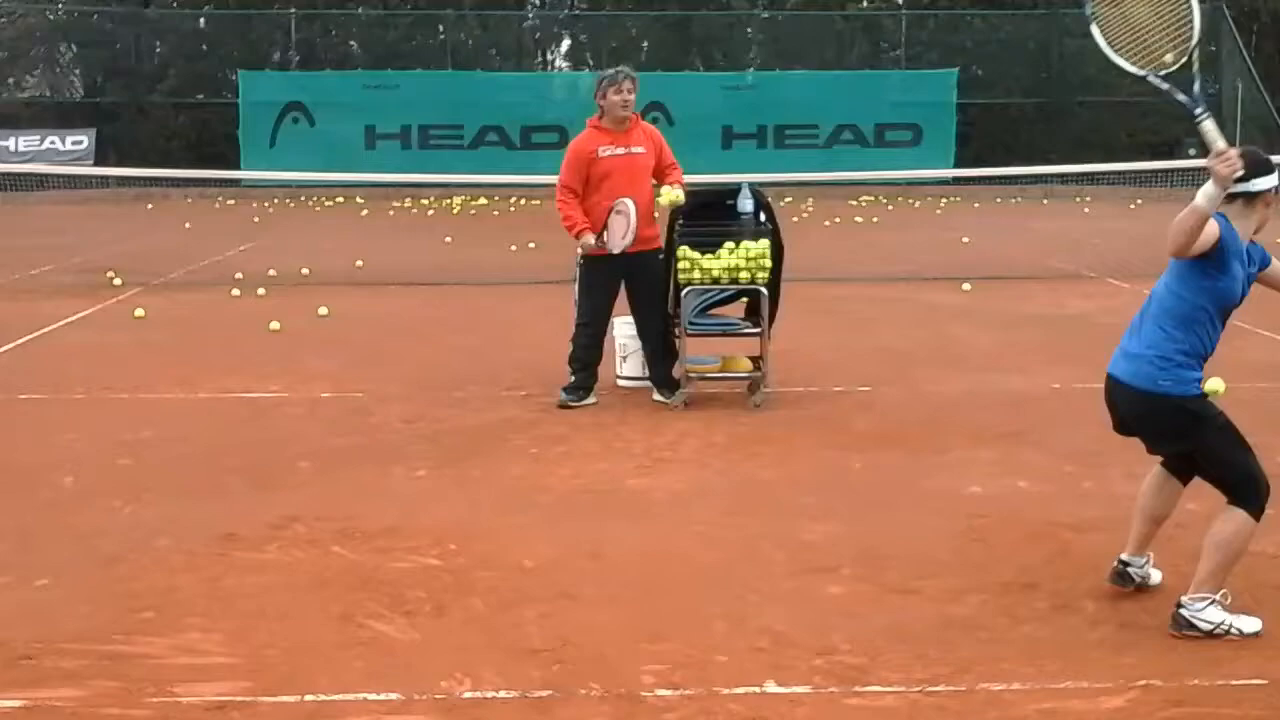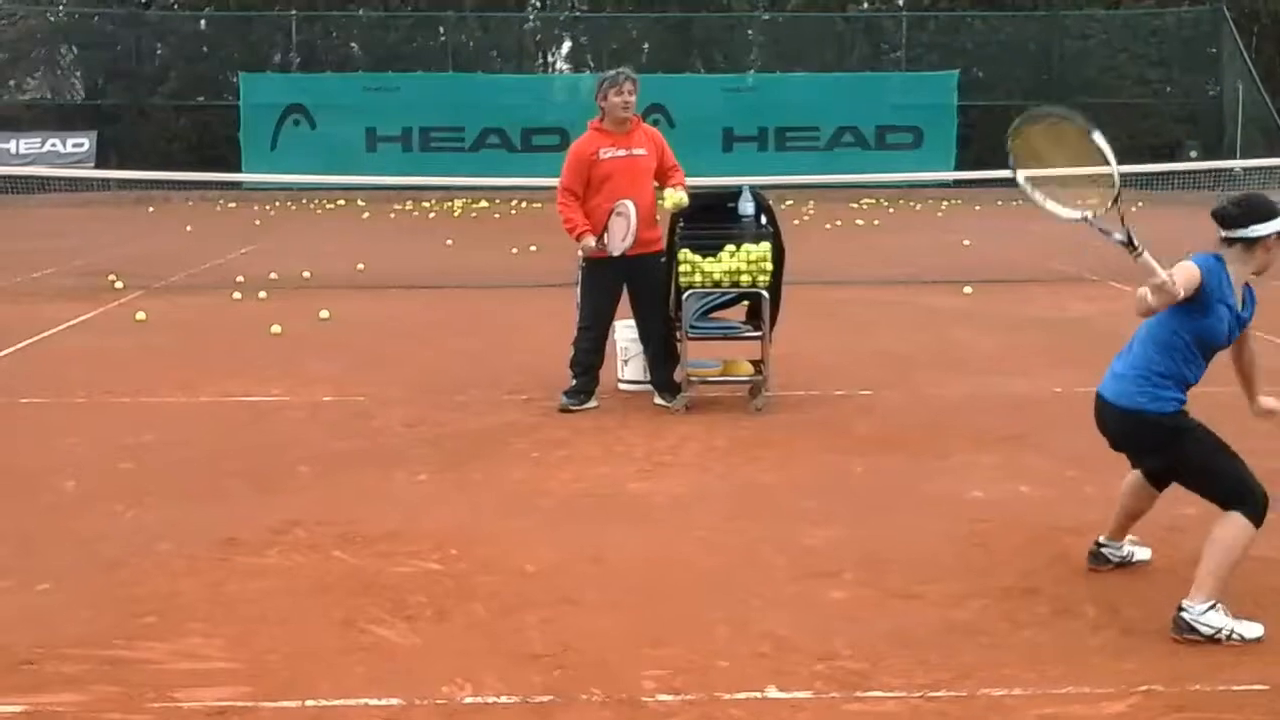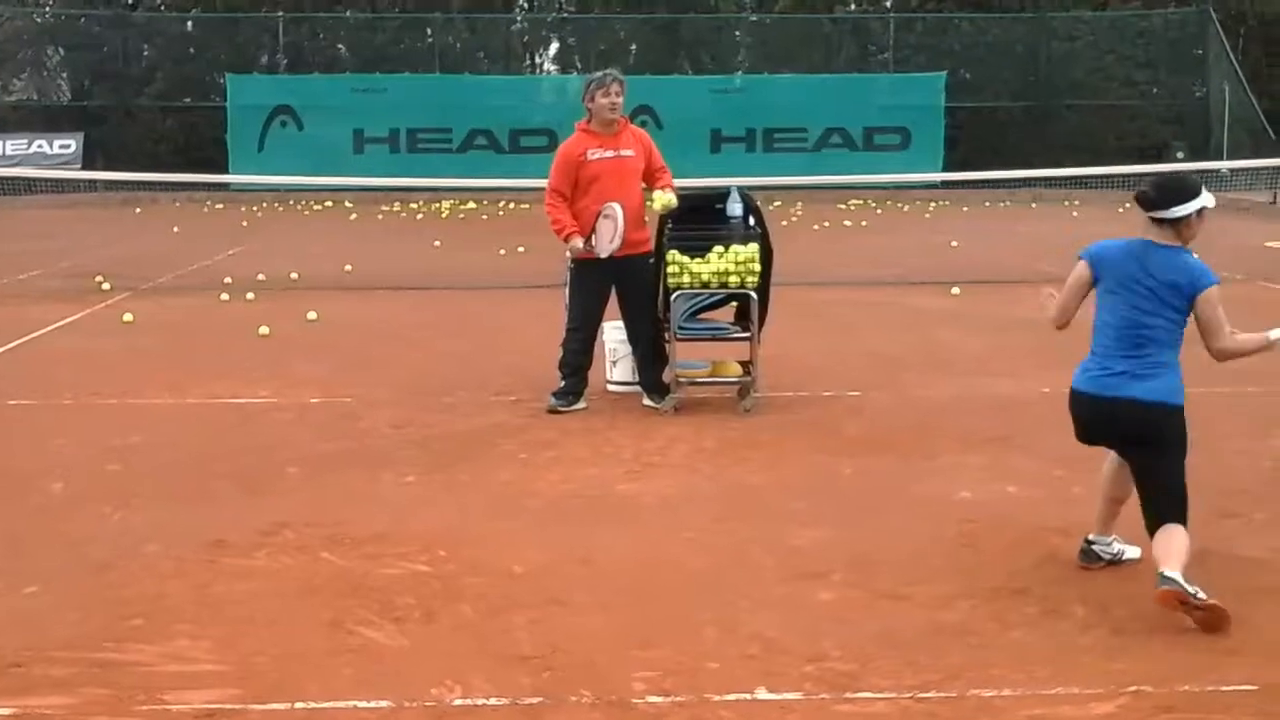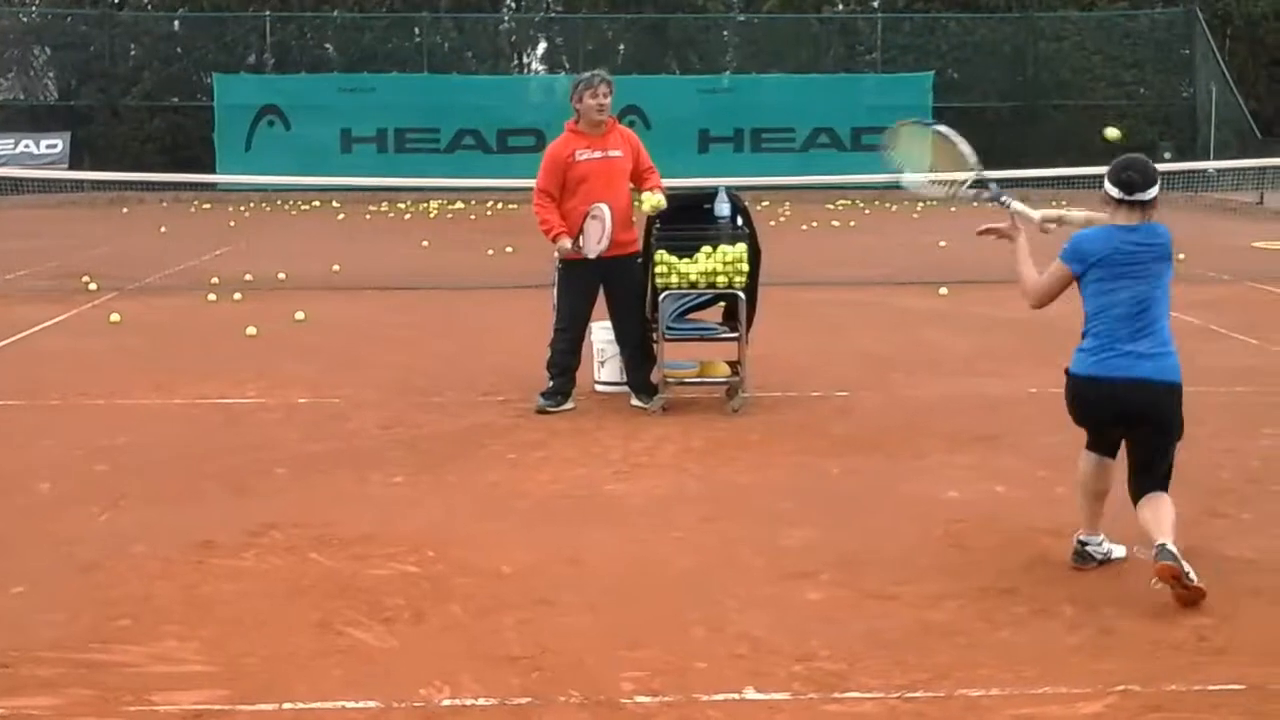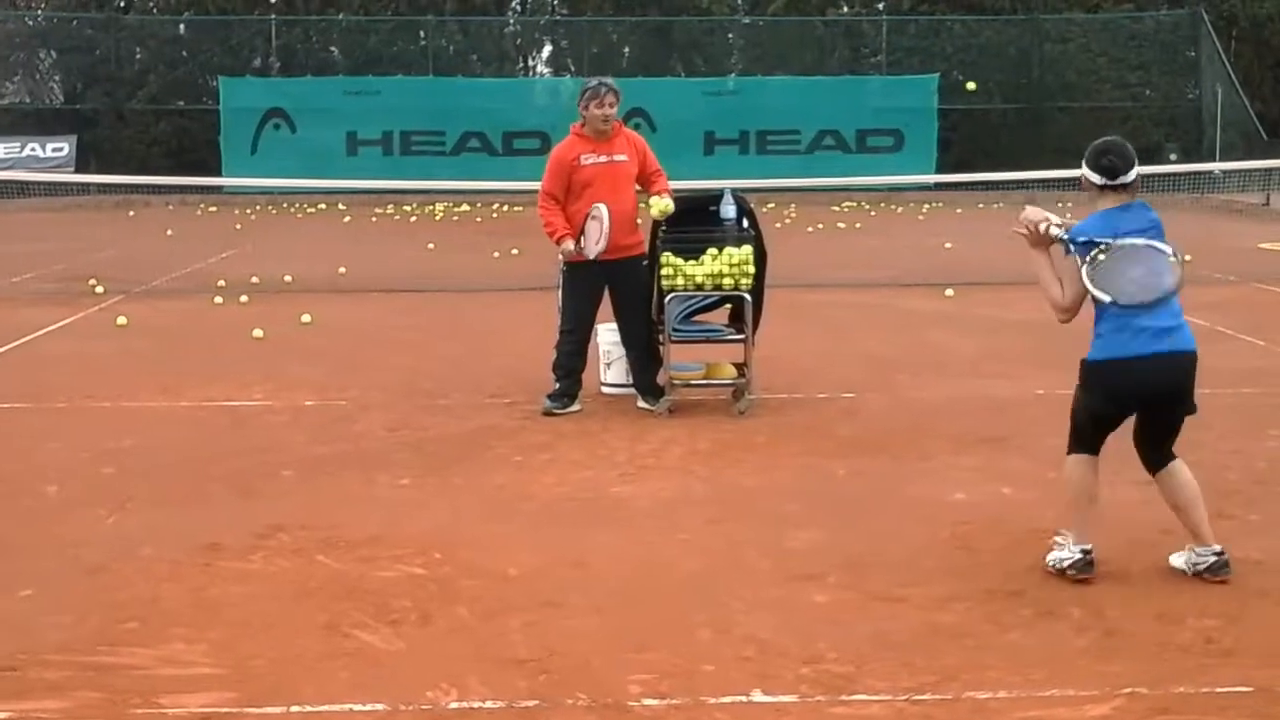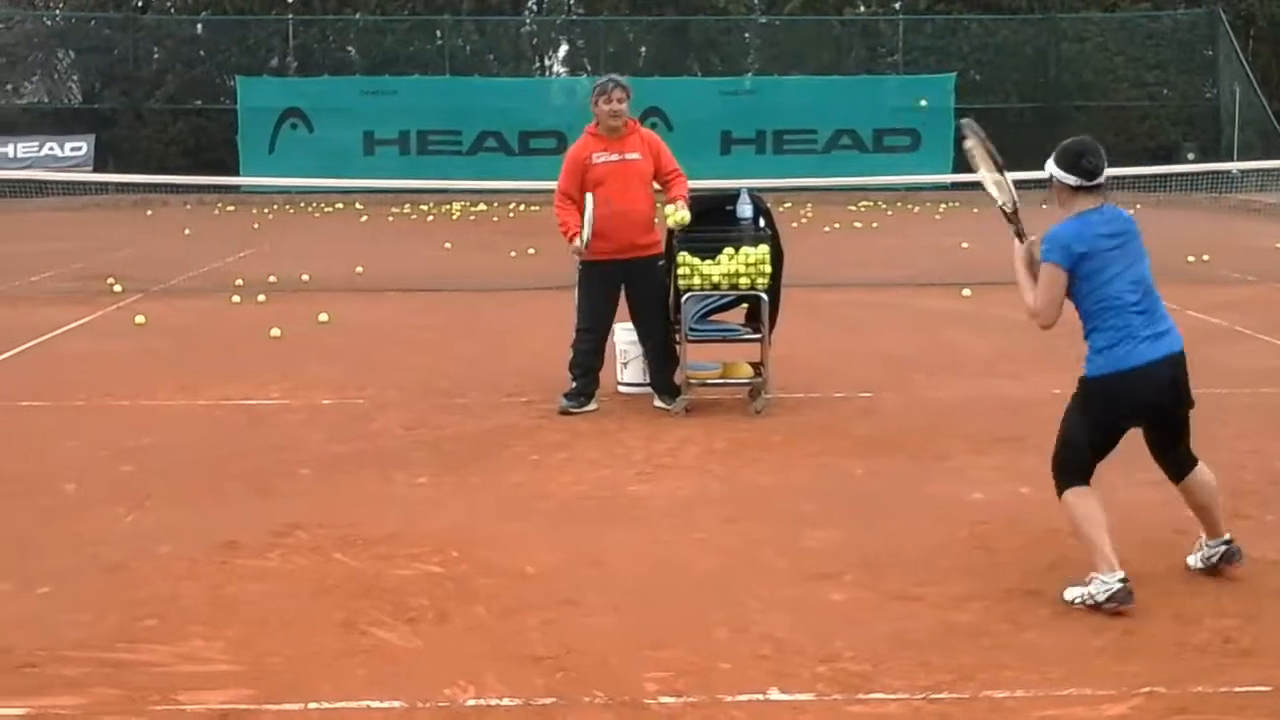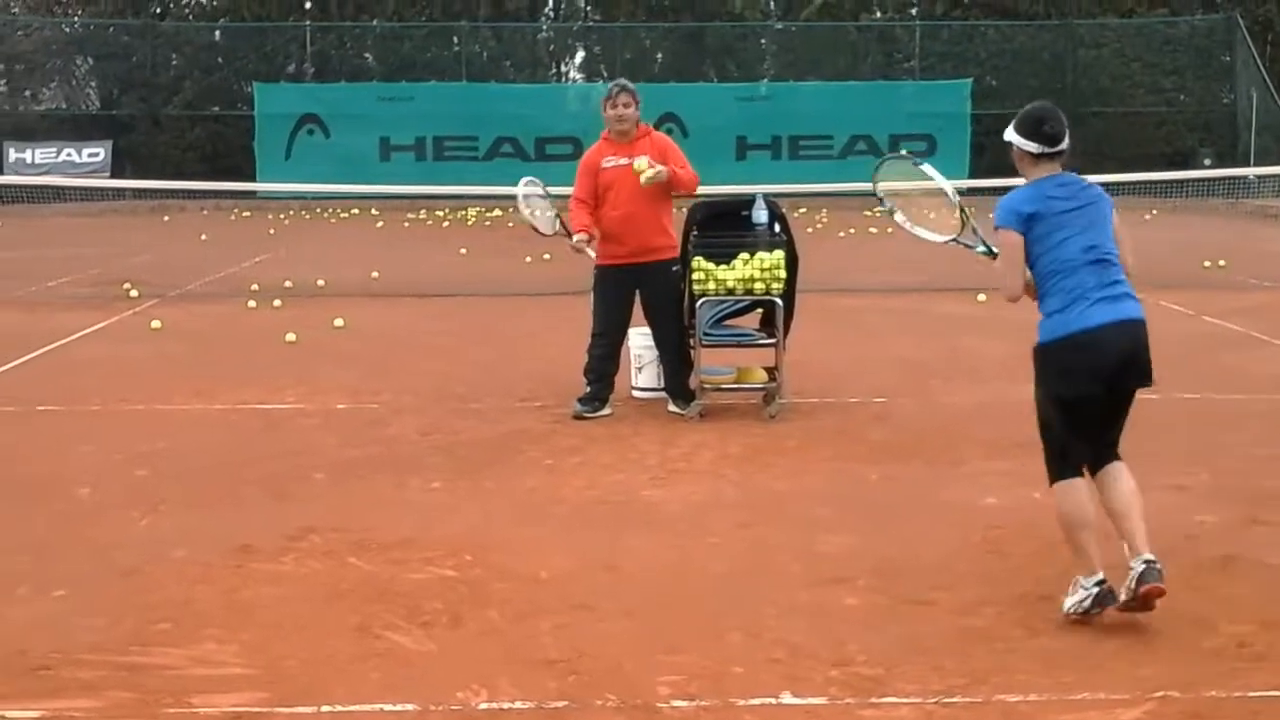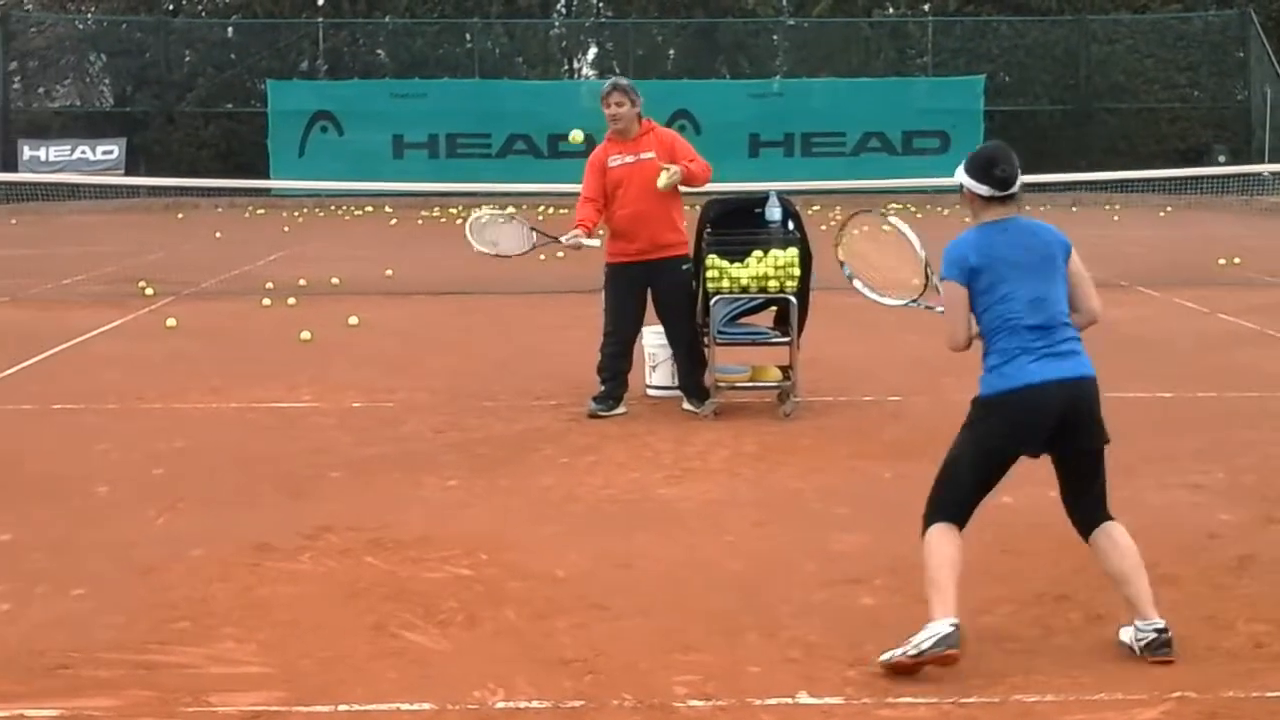
dt=0.2s
person 1, frame 1
right shoulder: (1215, 231)
right elbow: (1181, 243)
right wrist: (1212, 187)
left hip: (1128, 381)
right hip: (1164, 392)
left knee: (1182, 460)
left ankle: (1131, 564)
right ankle: (1198, 607)
person 1, frame 2
right shoulder: (1201, 271)
left elbow: (1240, 350)
right elbow: (1146, 304)
right wrist: (1157, 294)
left hip: (1116, 404)
right hip: (1146, 412)
left knee: (1160, 463)
left ankle: (1110, 544)
right ankle: (1197, 611)
person 1, frame 3
left shoulder: (1104, 253)
right shoulder: (1195, 273)
left elbow: (1059, 318)
right elbow: (1221, 348)
left wrist: (1056, 300)
left hip: (1089, 399)
right hip: (1147, 407)
left knee: (1128, 451)
right knee: (1167, 519)
left ankle: (1099, 541)
right ankle: (1174, 578)
person 1, frame 4
left shoulder: (1083, 245)
right shoulder: (1162, 240)
left elbow: (1037, 298)
left wrist: (1020, 239)
right wrist: (1062, 216)
left hip: (1094, 380)
right hip: (1158, 385)
left knee: (1102, 444)
right knee: (1152, 489)
left ankle: (1089, 543)
right ankle: (1166, 550)
person 1, frame 5
left shoulder: (1085, 231)
right shoulder: (1149, 218)
left elbow: (1064, 308)
left wrist: (1040, 251)
right wrist: (1051, 228)
left hip: (1117, 364)
right hip: (1178, 357)
left knee: (1082, 444)
right knee: (1158, 451)
left ankle: (1078, 549)
right ankle: (1208, 551)
person 1, frame 6
left shoulder: (1059, 239)
right shoulder: (1124, 221)
left elbow: (1044, 317)
left wrist: (1021, 266)
right wrist: (1040, 265)
left hip: (1115, 374)
right hip: (1168, 360)
left knee: (1070, 472)
right knee: (1177, 457)
left ankle: (1109, 579)
right ankle: (1221, 543)
person 1, frame 7
left shoulder: (1015, 205)
right shoulder: (1095, 194)
left elbow: (1014, 289)
left hip: (1070, 342)
right hip: (1129, 330)
left knee: (1065, 466)
right knee: (1102, 453)
left ankle: (1091, 582)
right ankle: (1145, 563)
person 1, frame 8
left shoulder: (962, 251)
right shoulder: (1053, 239)
left elbow: (958, 339)
right elbow: (1091, 312)
left hip: (1010, 399)
right hip: (1076, 388)
left knee: (944, 515)
right knee: (1094, 515)
left ankle: (941, 628)
right ankle: (1152, 627)
person 2, frame 1
left shoulder: (650, 135)
right shoulder: (583, 143)
left elbow: (670, 170)
right elbow: (567, 194)
left wrist: (674, 187)
right wrist: (582, 231)
left hip: (646, 247)
right hip: (600, 250)
left knee: (655, 320)
right knee: (591, 322)
left ankle: (664, 383)
right ankle: (581, 385)
person 2, frame 2
left shoulder: (652, 137)
right shoulder: (584, 146)
left elbow: (671, 171)
right elbow: (568, 196)
left wrist: (677, 189)
right wrist: (582, 233)
left hip: (648, 250)
right hip: (601, 253)
left knee: (657, 324)
right knee: (593, 325)
left ankle: (665, 387)
right ankle: (582, 389)
person 2, frame 3
left shoulder: (639, 138)
right shoulder: (572, 147)
left elbow: (659, 173)
right elbow: (556, 198)
left wrist: (665, 191)
right wrist: (571, 235)
left hip: (637, 251)
right hip: (590, 254)
left knee: (646, 325)
right knee: (581, 326)
left ankle: (654, 388)
right ankle: (571, 391)
person 2, frame 4
left shoulder: (627, 138)
right shoulder: (561, 147)
left elbow: (646, 173)
right elbow: (544, 198)
left wrist: (654, 191)
right wrist: (558, 235)
left hip: (624, 251)
right hip: (577, 255)
left knee: (634, 325)
right knee: (569, 326)
left ankle: (642, 388)
right ankle: (559, 391)
person 2, frame 5
left shoulder: (633, 142)
right shoulder: (566, 151)
left elbow: (654, 175)
right elbow: (549, 200)
left wrist: (662, 195)
right wrist: (562, 237)
left hip: (630, 254)
right hip: (582, 257)
left knee: (639, 327)
right knee: (574, 329)
left ankle: (648, 390)
right ankle: (565, 393)
person 2, frame 6
left shoulder: (649, 141)
right shoulder: (580, 150)
left elbow: (675, 176)
right elbow: (567, 198)
left wrist: (679, 199)
right wrist: (575, 233)
left hip: (646, 253)
right hip: (597, 256)
left knee: (656, 326)
right knee: (591, 328)
left ankle: (665, 390)
right ankle: (582, 391)
person 2, frame 7
left shoulder: (659, 143)
right shoulder: (594, 156)
left elbow: (690, 180)
right elbow: (582, 202)
left wrist: (668, 175)
right wrist: (581, 231)
left hip: (660, 257)
right hip: (612, 260)
left knee: (671, 330)
right knee: (606, 333)
left ankle: (680, 394)
right ankle: (596, 396)
person 2, frame 8
left shoulder: (665, 139)
right shoulder: (600, 155)
left elbow: (700, 168)
right elbow: (591, 200)
left wrist: (681, 171)
right wrist: (582, 227)
left hip: (671, 253)
right hip: (623, 258)
left knee: (683, 328)
right knee: (618, 332)
left ankle: (695, 393)
right ankle: (611, 395)
